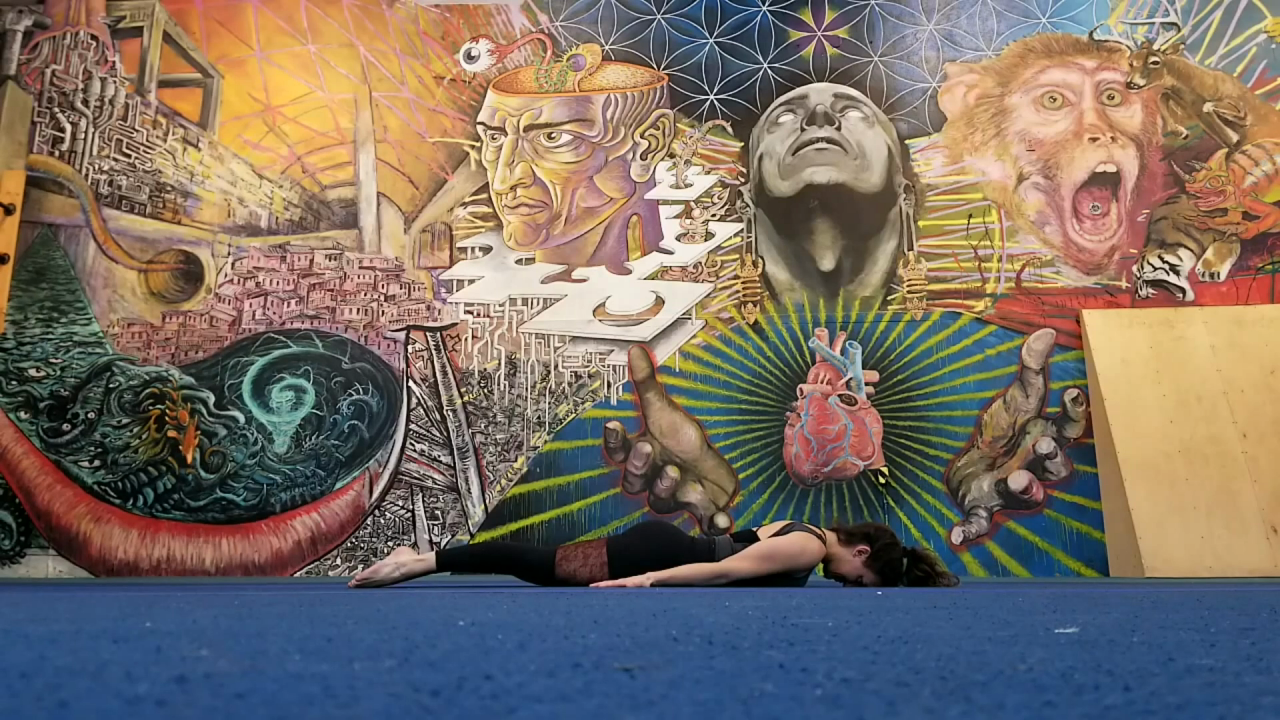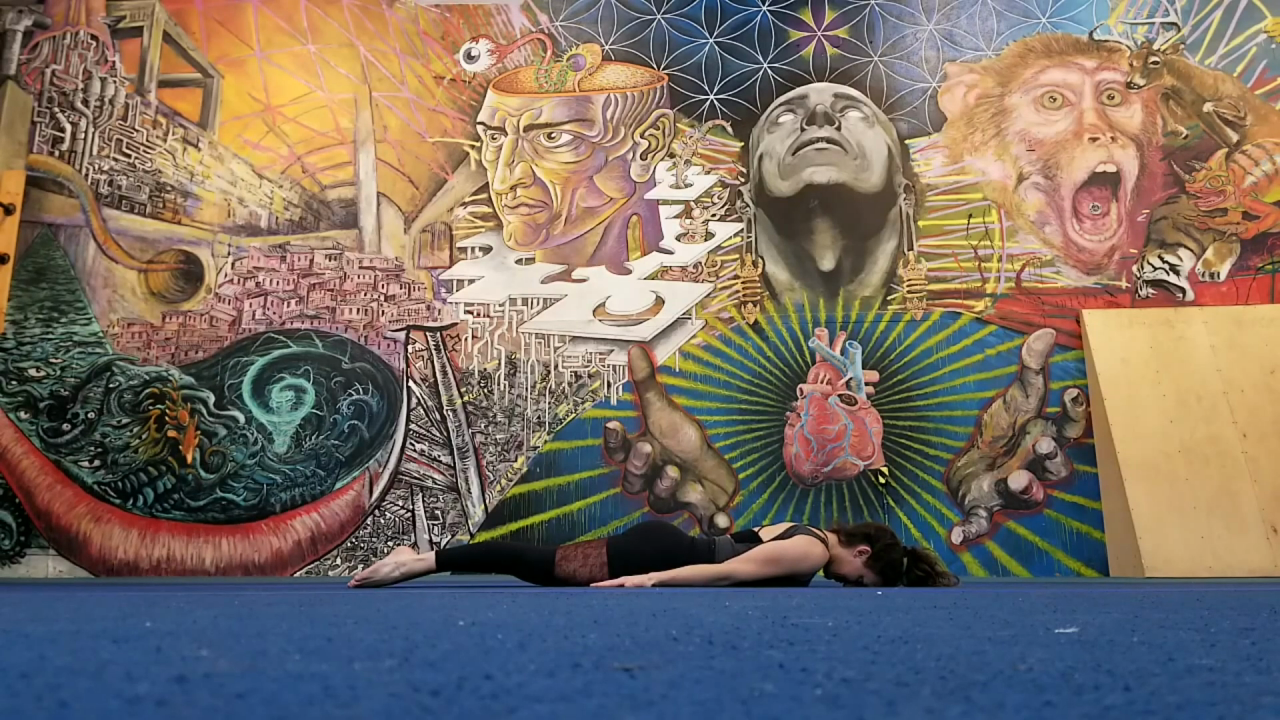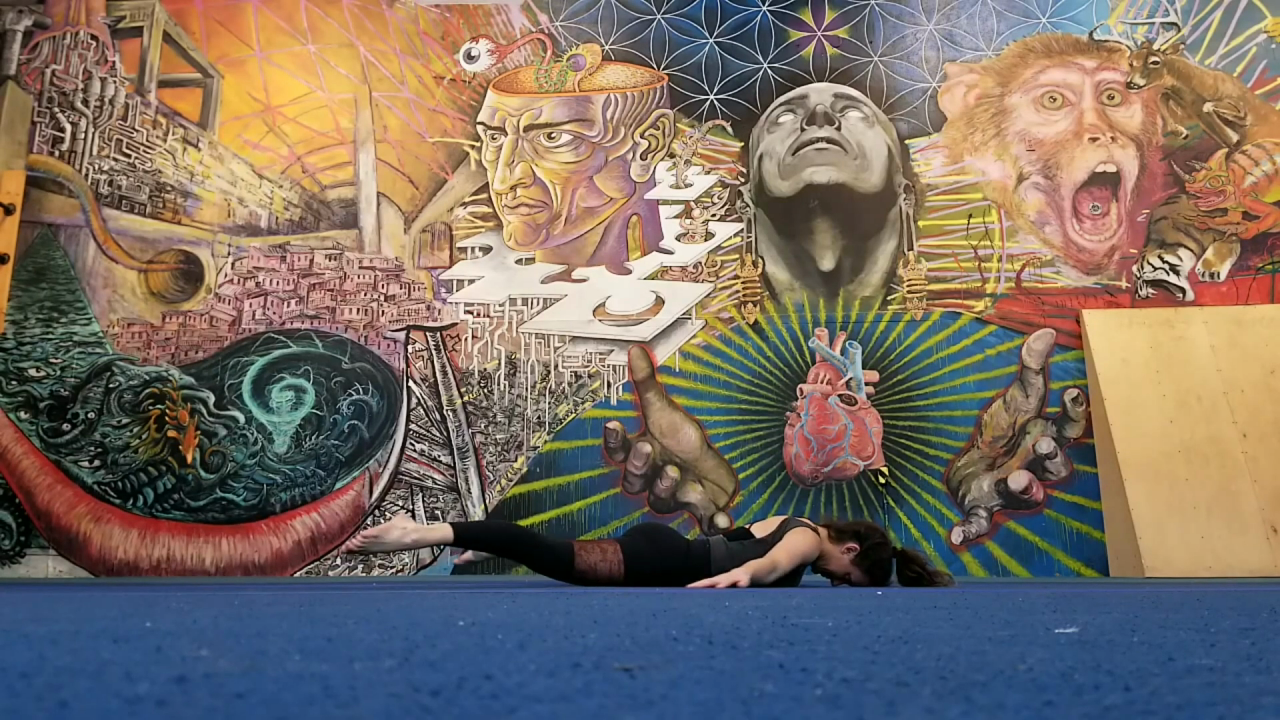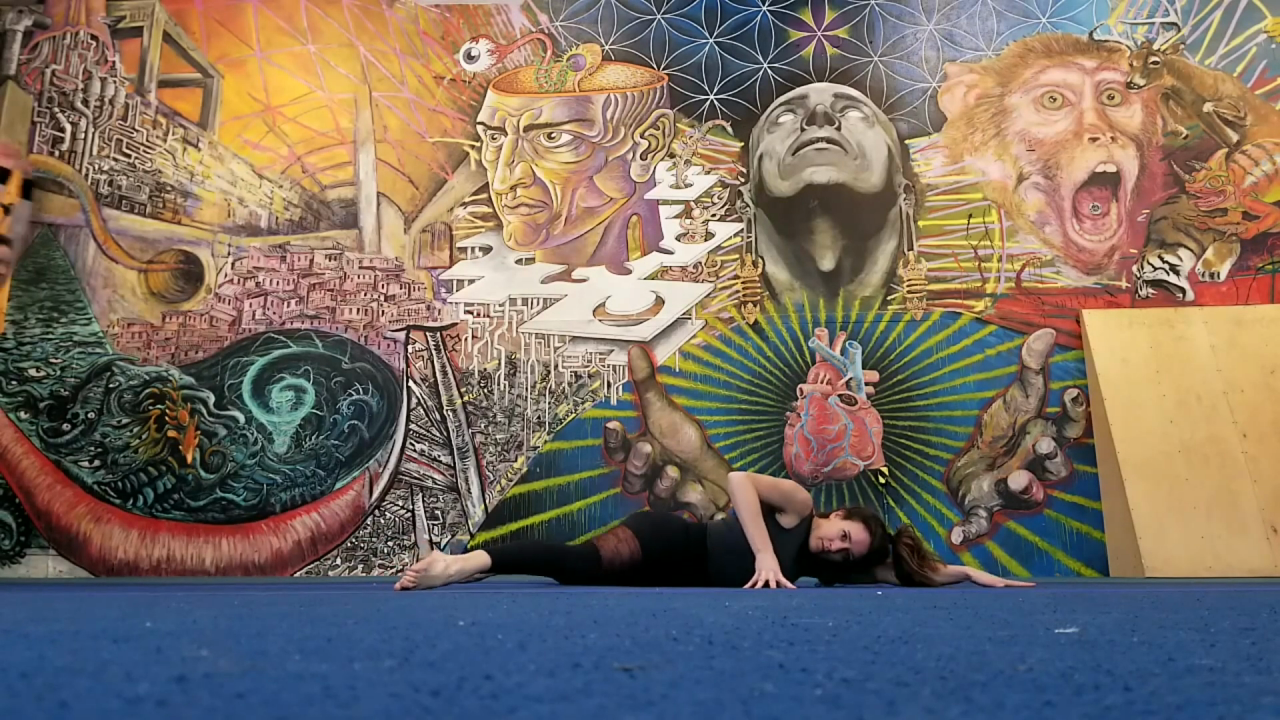
dt=1s
person 1, frame 1
left shoulder: (799, 532)
right shoulder: (810, 548)
right elbow: (726, 571)
right wrist: (648, 580)
left hip: (663, 543)
right hip: (660, 551)
left knee: (539, 565)
right knee: (537, 564)
left ankle: (420, 560)
right ankle: (420, 562)
person 1, frame 2
left shoulder: (801, 532)
right shoulder: (814, 552)
right elbow: (726, 575)
right wrist: (651, 581)
left hip: (665, 544)
right hip: (658, 553)
left knee: (541, 565)
right knee: (535, 564)
left ankle: (422, 560)
right ankle: (418, 562)
person 1, frame 3
left shoulder: (791, 523)
right shoulder: (810, 538)
right elbow: (771, 562)
right wrist: (746, 574)
left hip: (666, 552)
right hip: (660, 561)
right knee: (554, 557)
right ankle: (425, 532)
person 1, frame 4
left shoulder: (818, 568)
right shoulder: (794, 501)
left elbow: (898, 569)
right elbow: (739, 479)
left wrist: (965, 571)
right wrist: (765, 554)
left hip: (674, 578)
right hip: (665, 542)
right knee: (592, 559)
left ankle: (485, 566)
right ankle: (476, 560)
